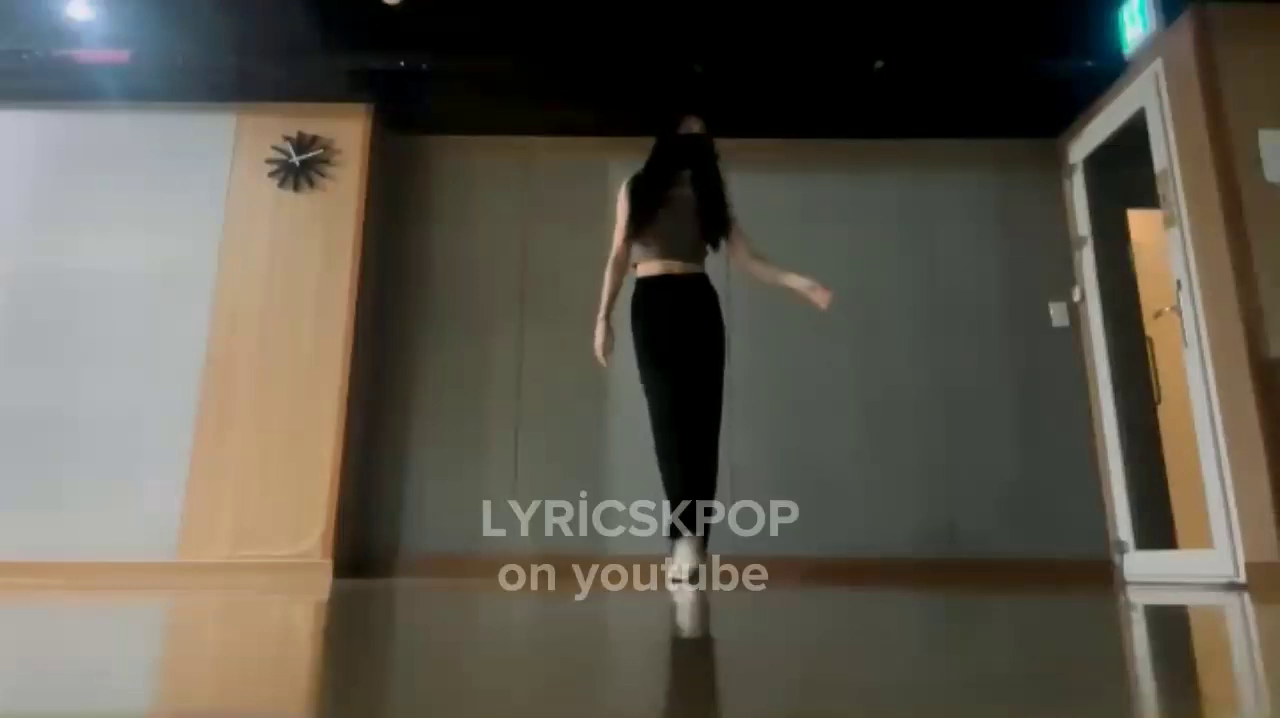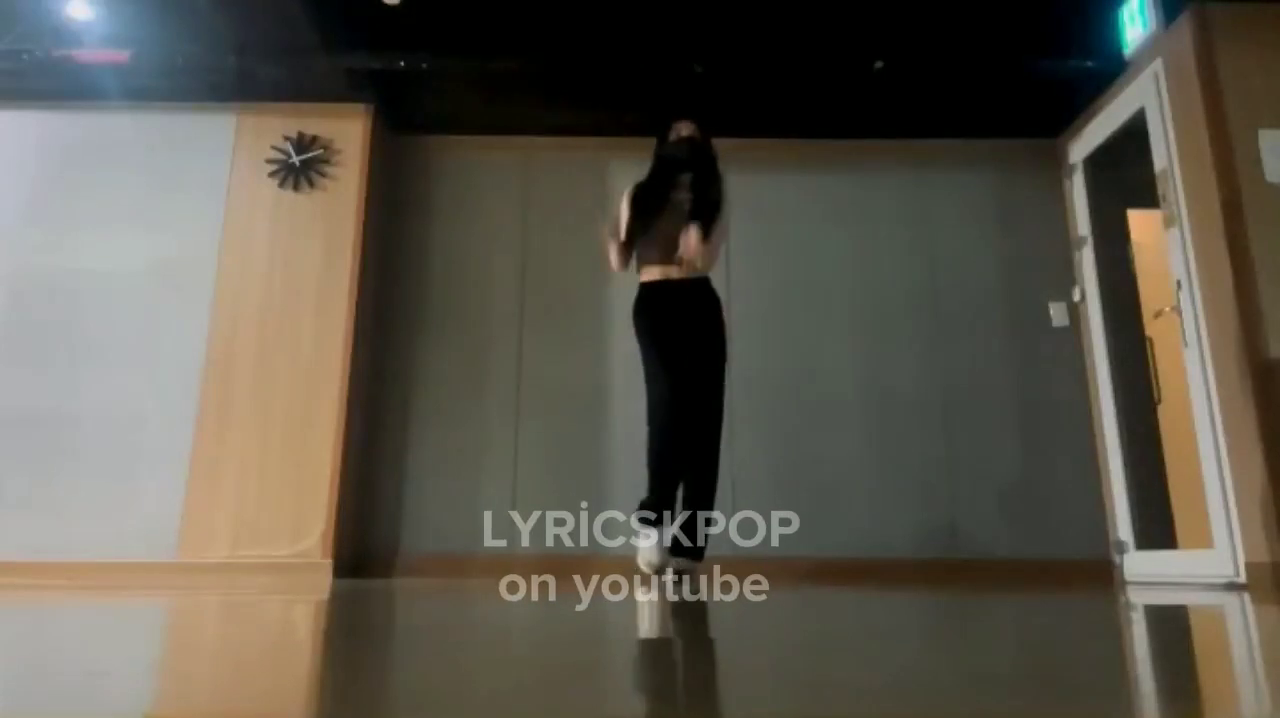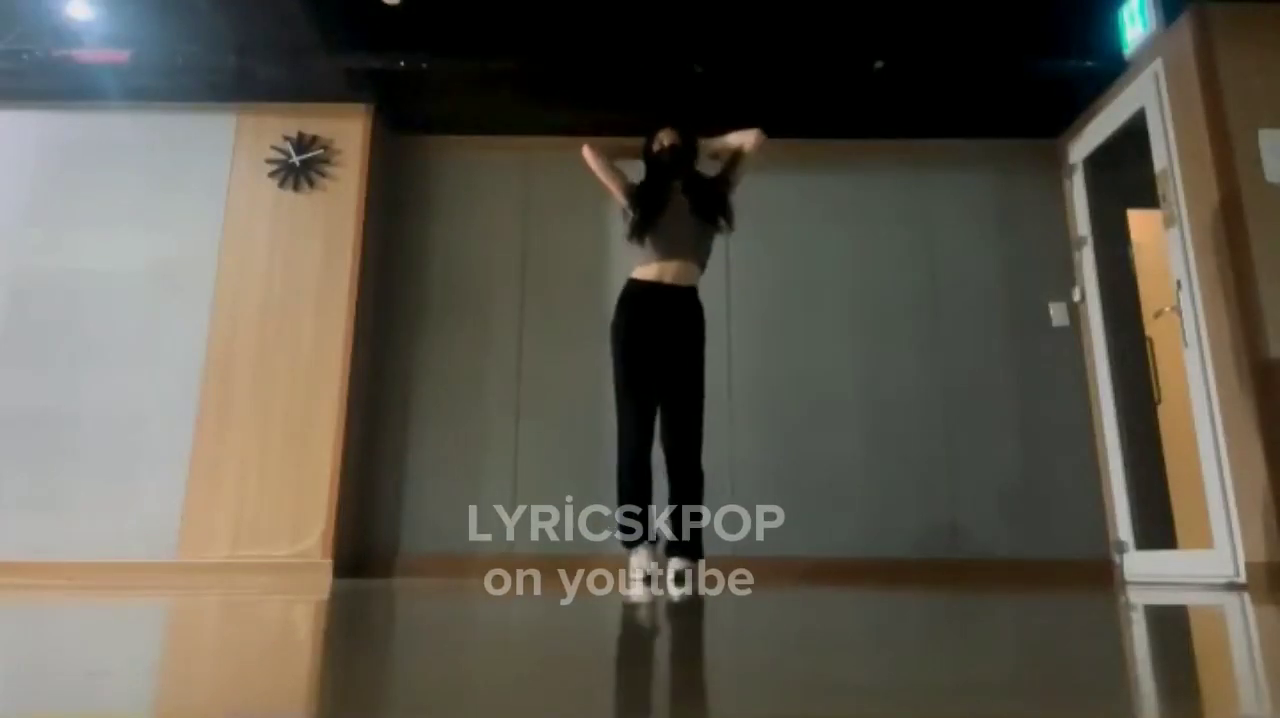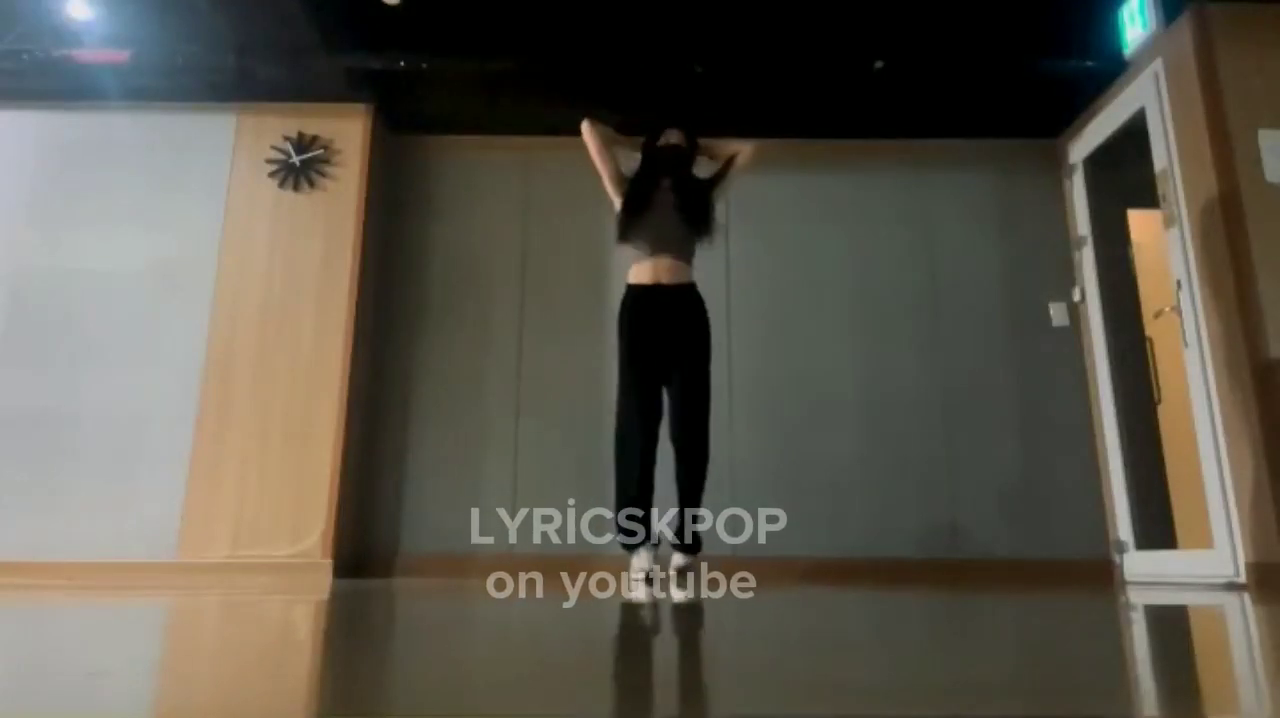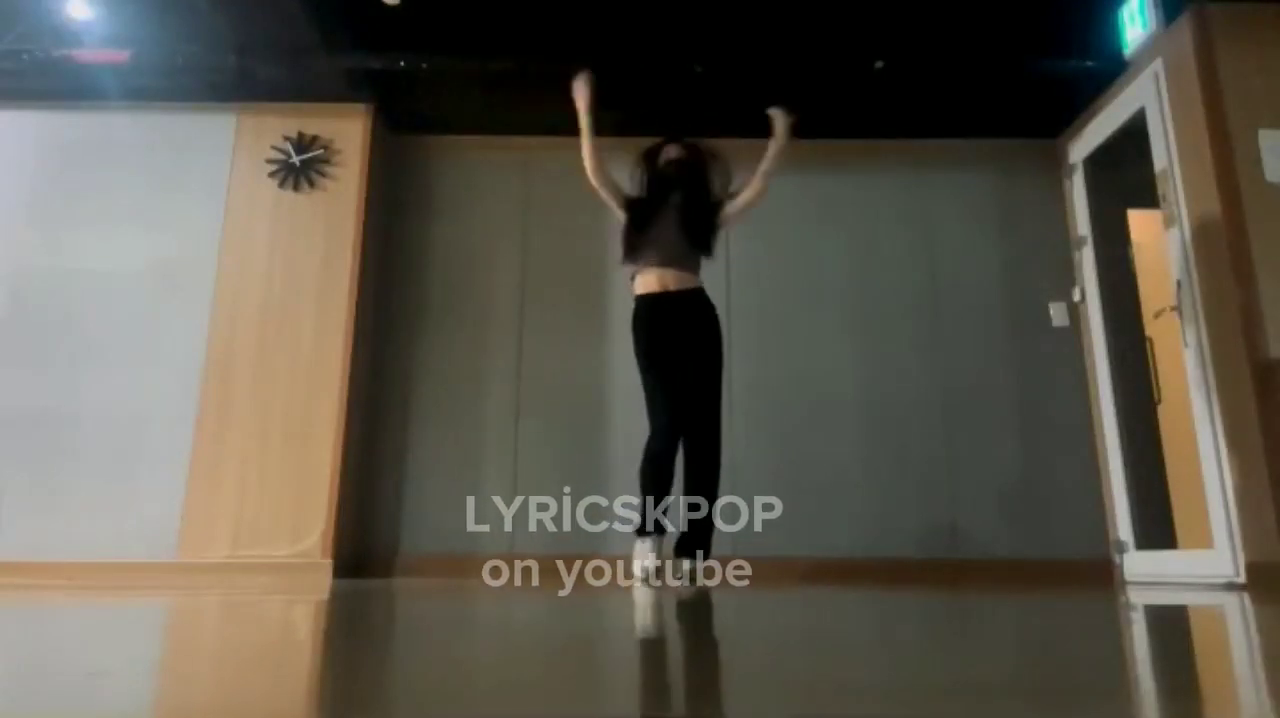
dt=0.4s
person 1, frame 1
left shoulder: (710, 198)
right shoulder: (636, 189)
left elbow: (745, 256)
right elbow: (618, 256)
left wrist: (797, 282)
right wrist: (603, 317)
left hip: (700, 304)
right hip: (652, 302)
left knee: (701, 421)
right knee: (670, 414)
left ankle: (688, 542)
right ankle: (685, 537)
person 1, frame 2
left shoulder: (709, 200)
right shoulder: (639, 196)
left elbow: (708, 259)
right elbow: (623, 260)
left wrist: (698, 243)
right wrist: (615, 246)
left hip: (699, 304)
right hip: (654, 304)
left knee: (703, 420)
right knee: (668, 402)
left ankle: (685, 547)
right ankle: (655, 521)
person 1, frame 3
left shoulder: (711, 195)
right shoulder: (639, 197)
left elbow: (753, 139)
right elbow: (590, 150)
left wrist: (707, 146)
right wrist: (643, 152)
left hip: (684, 311)
right hip: (637, 304)
left knee: (683, 428)
right knee: (634, 426)
left ankle: (683, 551)
right ankle: (640, 547)
person 1, frame 4
left shoulder: (698, 196)
right shoulder: (629, 193)
left elbow: (743, 150)
right elbow: (589, 130)
left wrist: (701, 148)
right wrist: (634, 145)
left hip: (686, 309)
right hip: (640, 308)
left knee: (690, 424)
right knee: (636, 423)
left ankle: (683, 546)
right ankle: (639, 546)
person 1, frame 5
left shoulder: (707, 209)
right shoulder: (635, 208)
left elbow: (755, 188)
right elbow: (594, 172)
left wrist: (780, 135)
right wrist: (585, 112)
left hip: (697, 315)
right hip: (651, 314)
left knee: (702, 427)
right knee: (666, 418)
left ankle: (692, 551)
right ankle: (649, 534)
